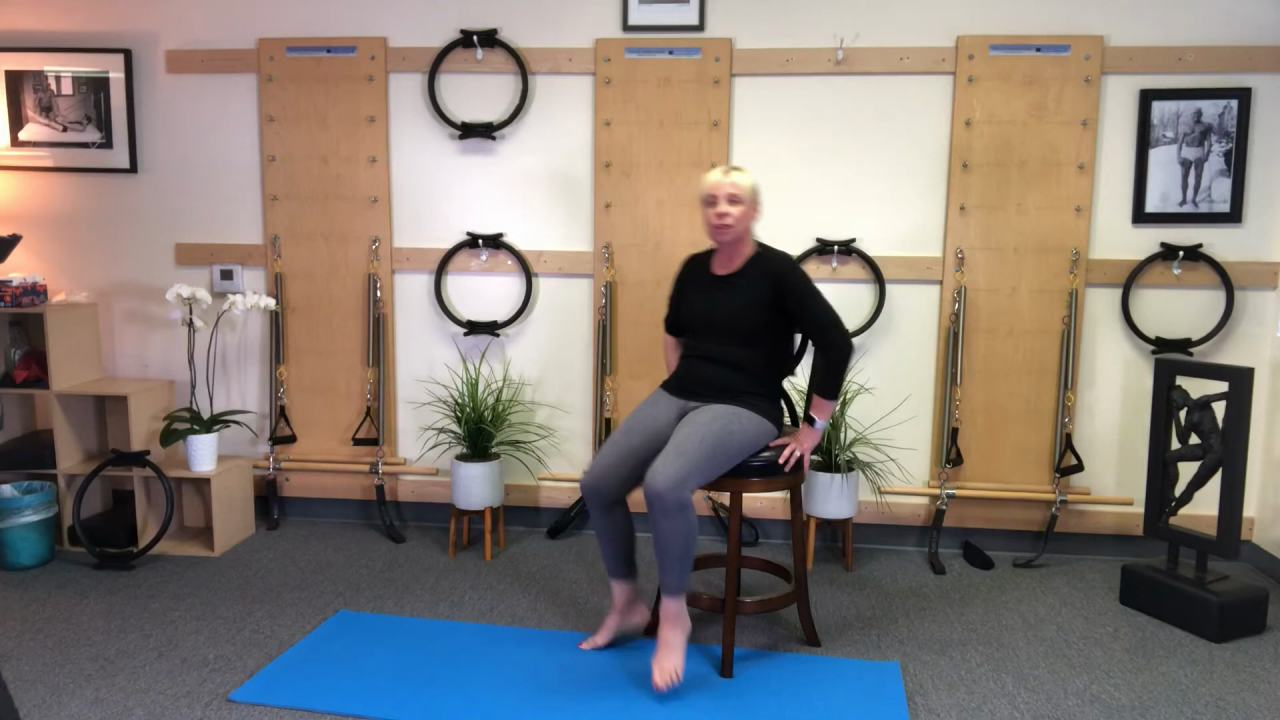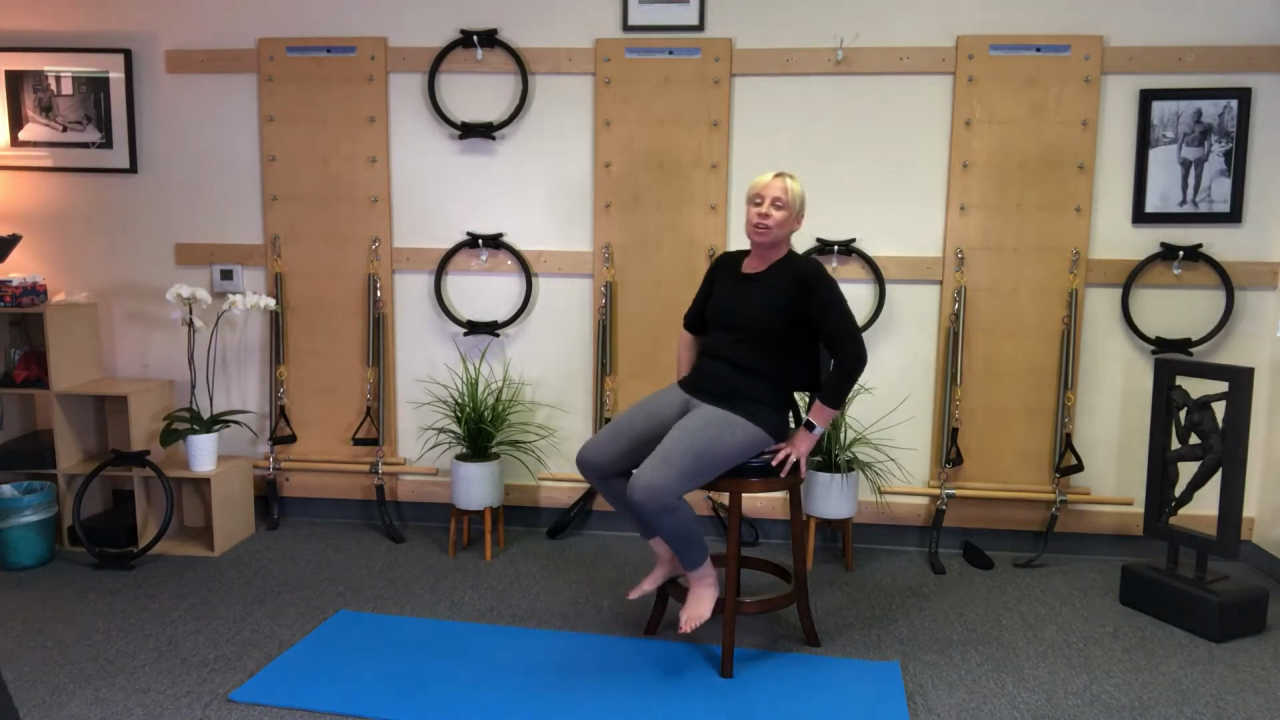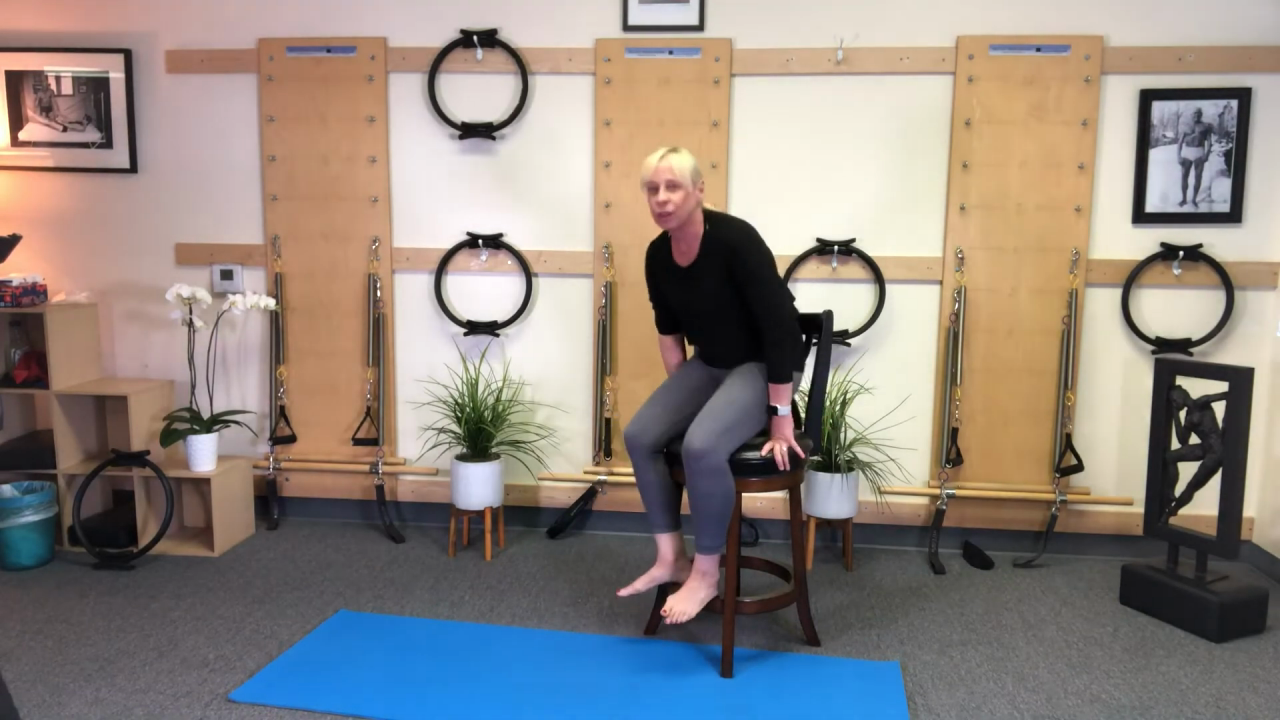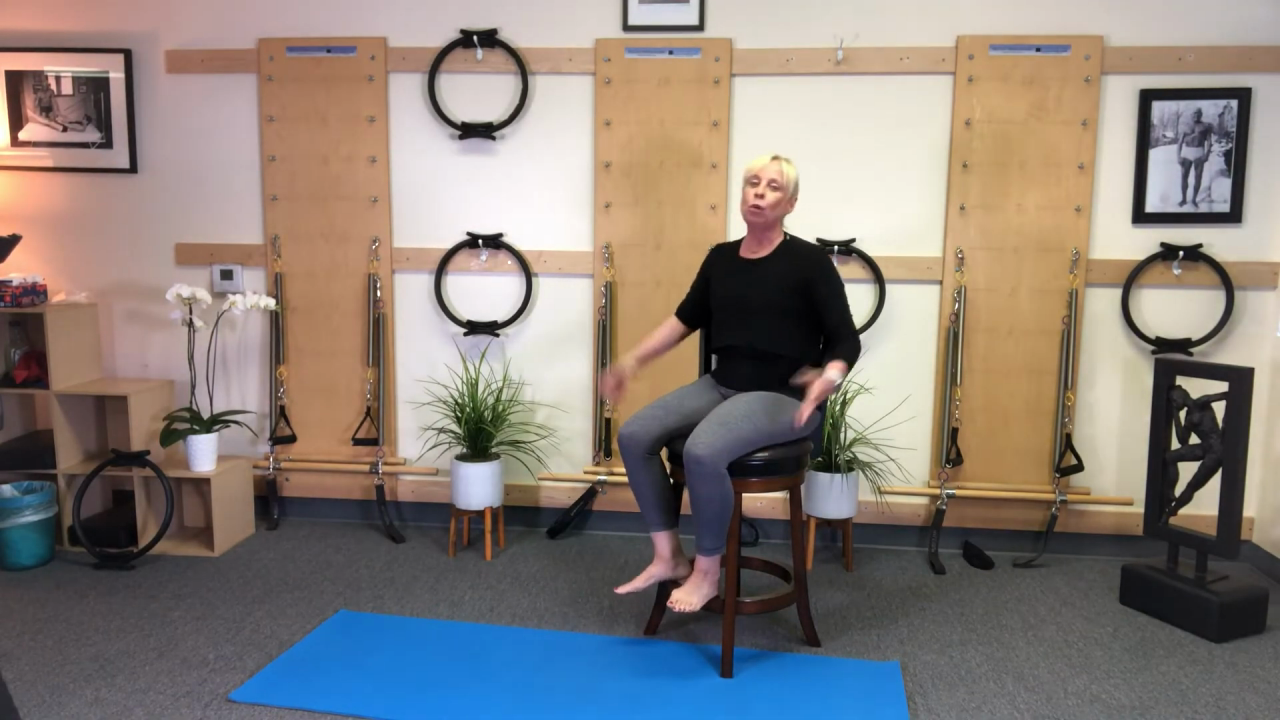
dt=1s
person 1, frame 1
left shoulder: (777, 270)
right shoulder: (694, 269)
left elbow: (837, 346)
left wrist: (812, 428)
left hip: (744, 409)
right hip: (679, 395)
left knee: (664, 485)
right knee: (597, 484)
left ankle: (673, 617)
right ankle: (625, 603)
person 1, frame 2
left shoulder: (806, 275)
right shoulder: (725, 266)
left elbow: (852, 356)
left wrist: (809, 432)
right wrist: (685, 383)
left hip: (748, 413)
right hip: (691, 394)
left knee: (649, 488)
right knee: (593, 461)
left ankle: (704, 578)
right ankle: (669, 556)
person 1, frame 3
left shoulder: (735, 238)
right shoulder: (657, 254)
left elbow: (781, 324)
right elbow: (668, 331)
left wrist: (780, 417)
right wrist: (678, 399)
left hip: (761, 366)
right hip: (709, 365)
left knee: (702, 446)
right knee: (640, 436)
left ankle: (706, 574)
right ankle: (671, 558)
person 1, frame 4
left shoulder: (809, 261)
right shoulder: (721, 257)
left elbow: (843, 338)
right elbow: (687, 317)
left wrist: (830, 376)
right wrist: (635, 359)
left hip: (782, 395)
right hip: (720, 385)
left knee: (702, 451)
right knee: (633, 435)
left ankle: (707, 571)
right ankle: (670, 556)
